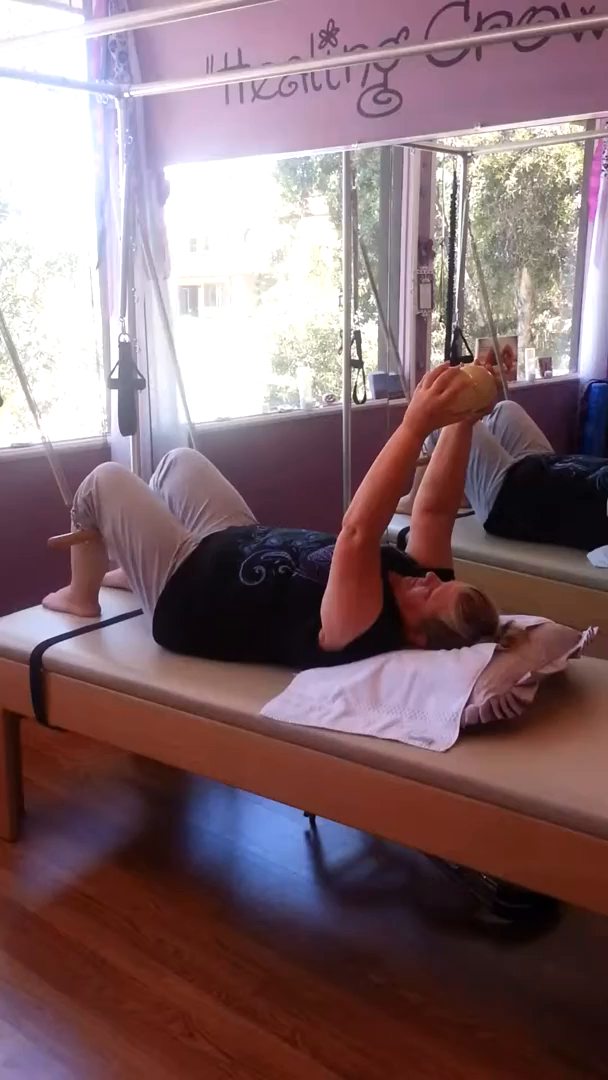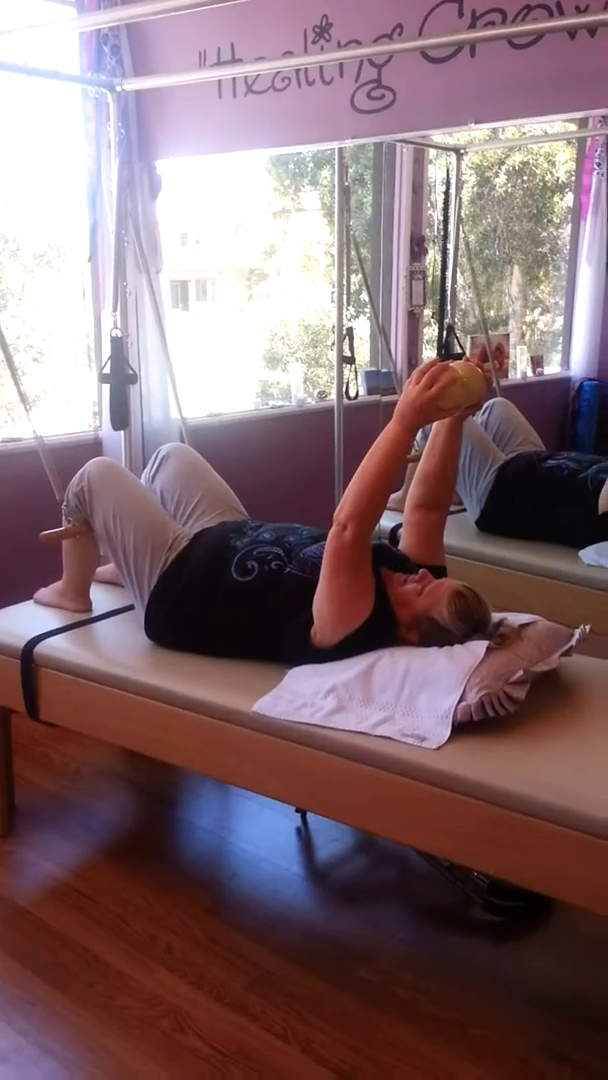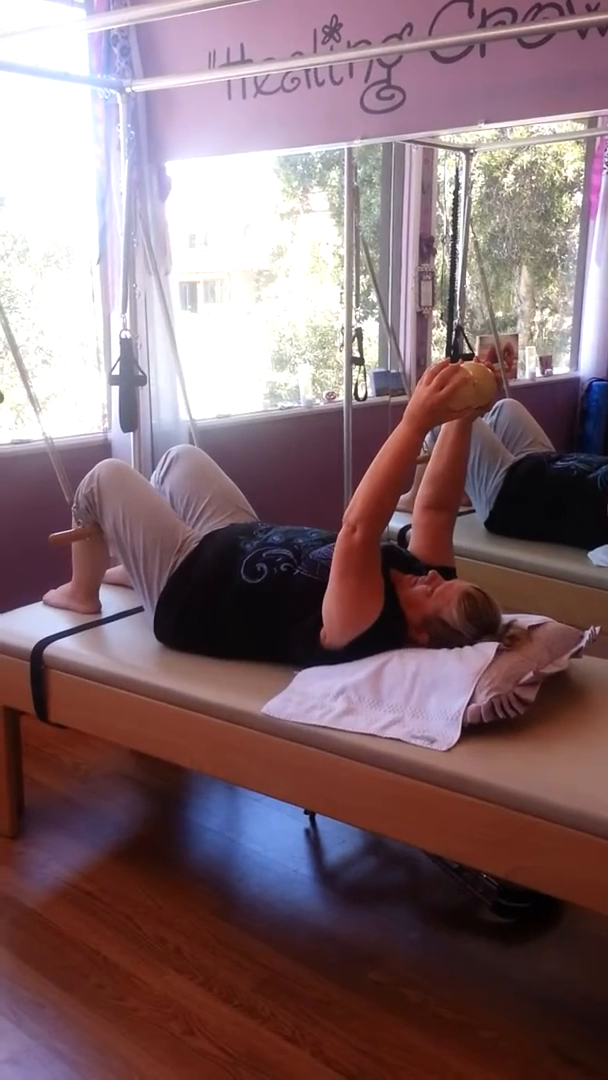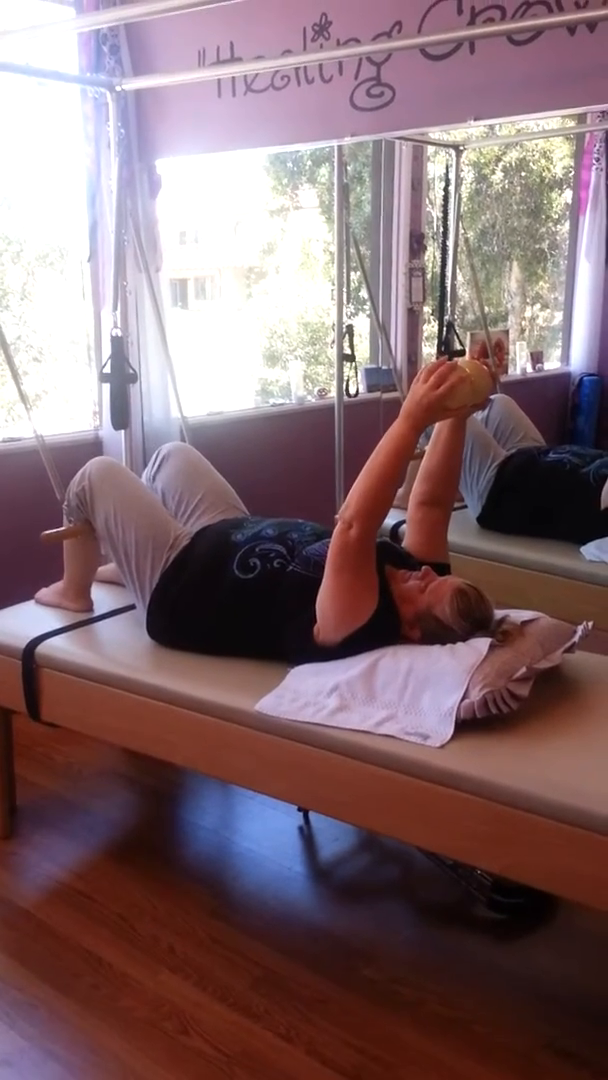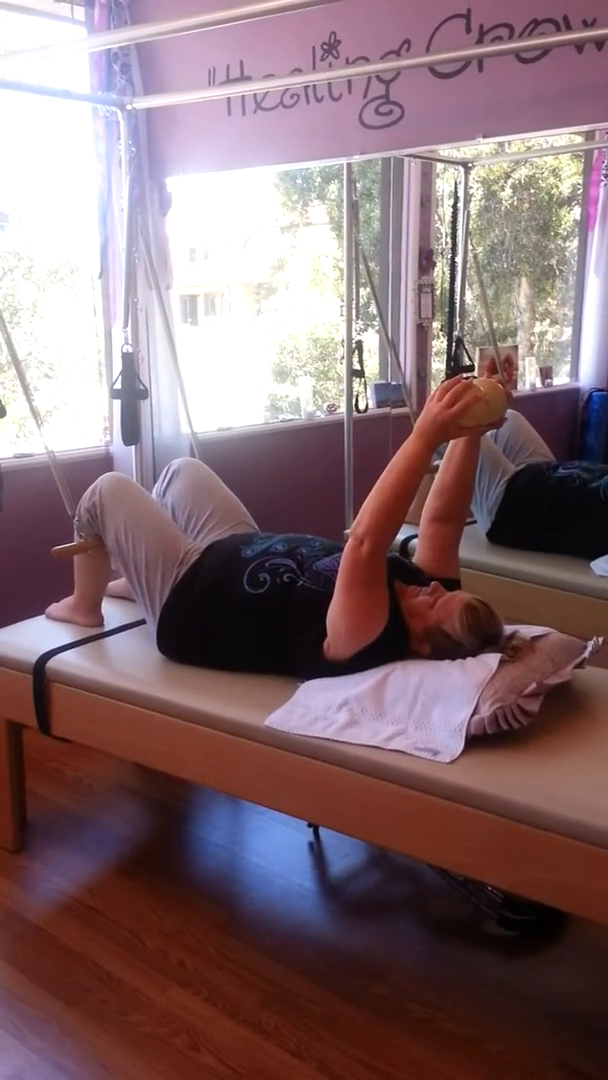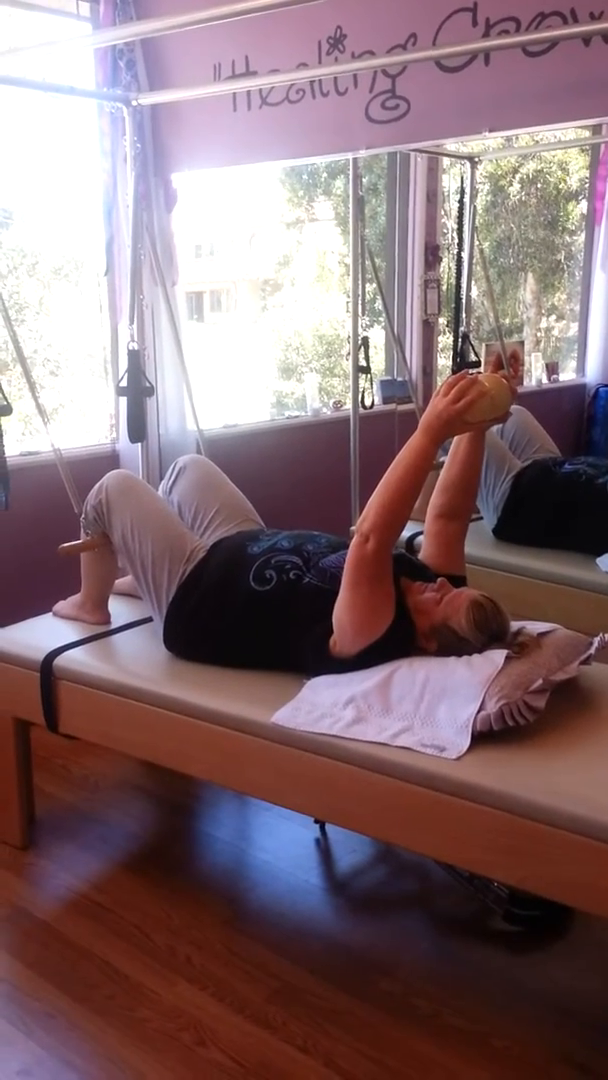
dt=0.7s
person 1, frame 1
left shoulder: (363, 630)
right shoulder: (421, 579)
left elbow: (359, 531)
right elbow: (435, 508)
left wrist: (415, 425)
right wrist: (461, 421)
left hip: (186, 592)
left knee: (105, 480)
right knee: (182, 460)
left ankle: (80, 595)
right ankle: (132, 568)
person 1, frame 2
left shoulder: (356, 627)
right shoulder: (418, 580)
left elbow: (349, 528)
right elbow: (427, 506)
left wrist: (405, 422)
right wrist: (451, 417)
left hip: (176, 587)
left knee: (97, 474)
right knee: (173, 456)
left ankle: (72, 590)
right ankle: (122, 562)
person 1, frame 3
left shoulder: (365, 628)
right shoulder: (424, 578)
left elbow: (358, 528)
right elbow: (436, 506)
left wrist: (415, 422)
right wrist: (460, 419)
left hip: (187, 589)
left knee: (106, 477)
right knee: (183, 458)
left ankle: (81, 592)
right ankle: (133, 565)
person 1, frame 4
left shoulder: (360, 626)
right shoulder: (417, 576)
left elbow: (355, 526)
right elbow: (432, 502)
left wrist: (411, 421)
right wrist: (456, 414)
left hip: (179, 587)
left knee: (98, 473)
right knee: (175, 455)
left ankle: (73, 591)
right ankle: (125, 561)
person 1, frame 5
left shoulder: (369, 641)
right shoulder: (429, 592)
left elbow: (366, 541)
right elbow: (443, 518)
left wrist: (425, 437)
right wrist: (469, 433)
left hip: (189, 601)
left knee: (109, 489)
right knee: (184, 470)
left ankle: (83, 606)
right ankle: (134, 577)
person 1, frame 6
left shoulder: (376, 639)
right shoulder: (440, 592)
left elbow: (371, 539)
right elbow: (448, 516)
left wrist: (430, 434)
right wrist: (474, 426)
left hip: (195, 598)
left knee: (115, 487)
right knee: (190, 467)
left ankle: (90, 603)
right ankle: (140, 572)
